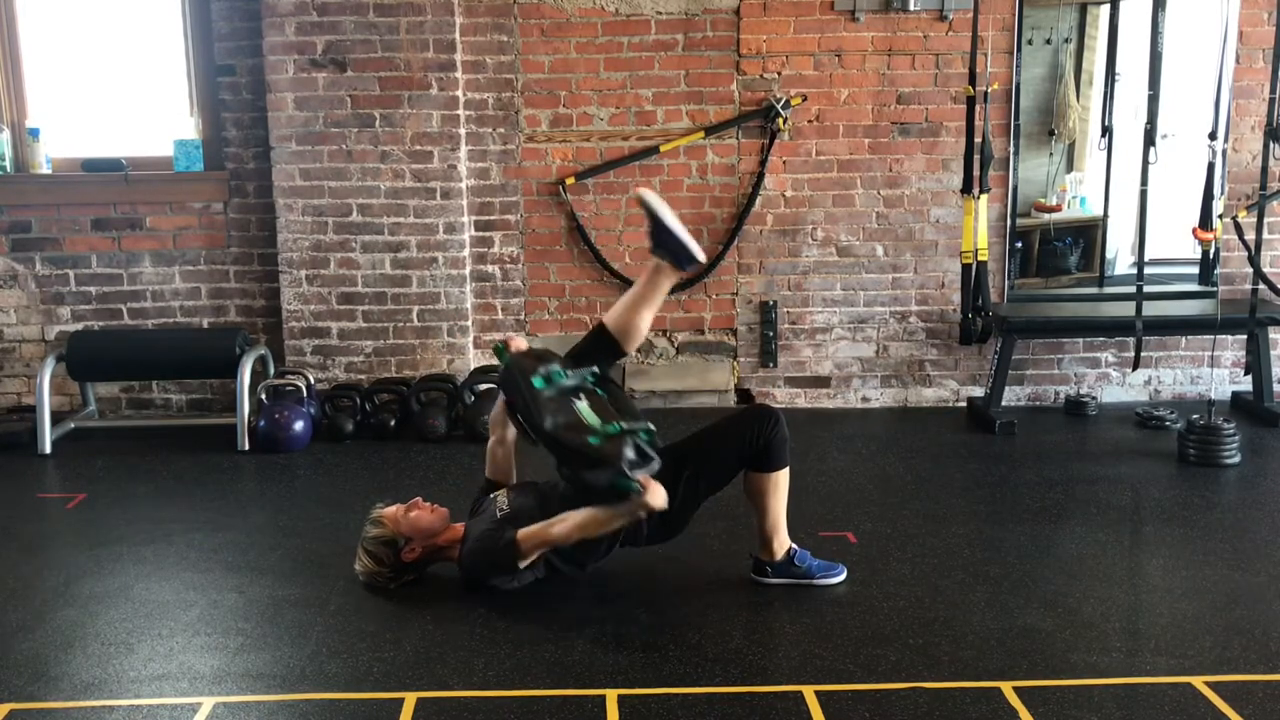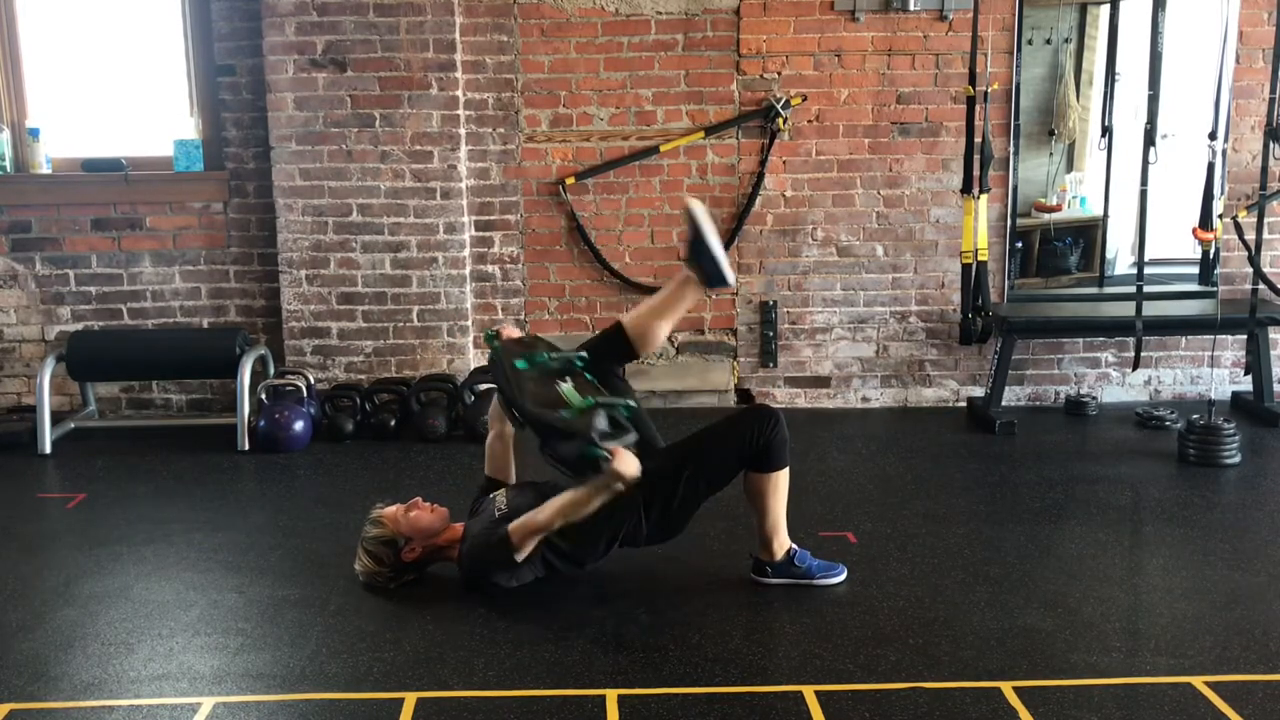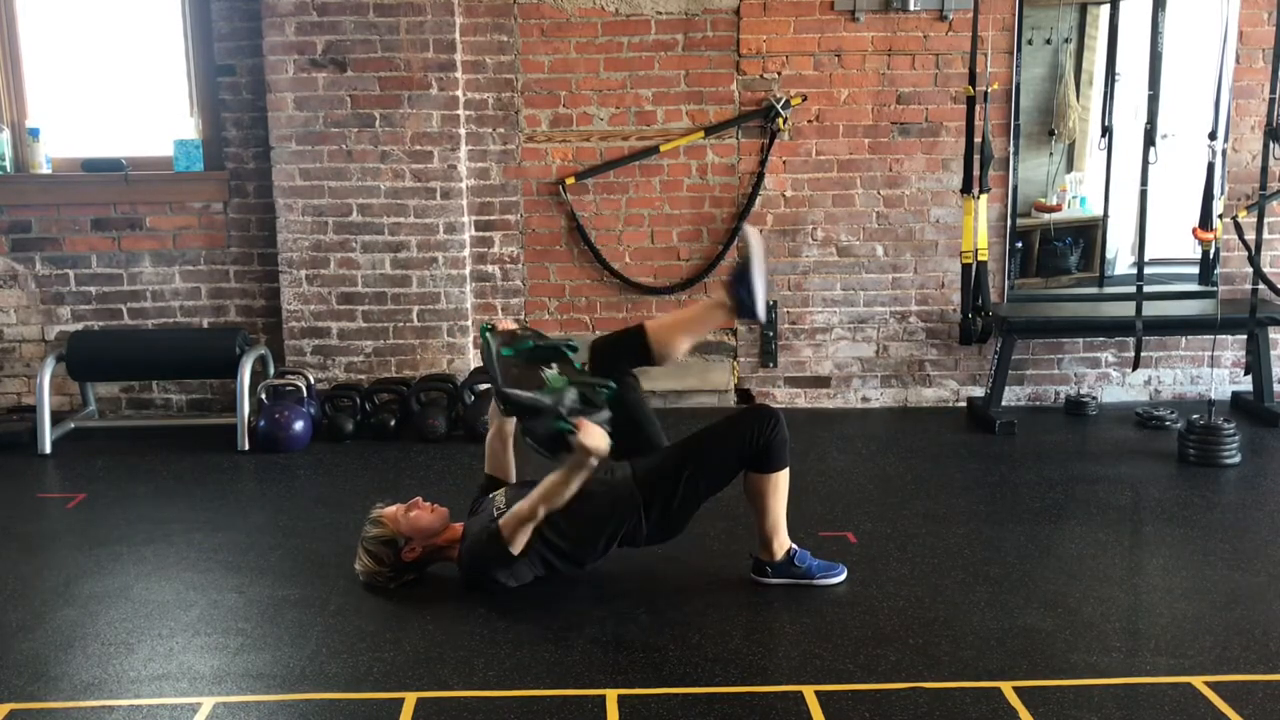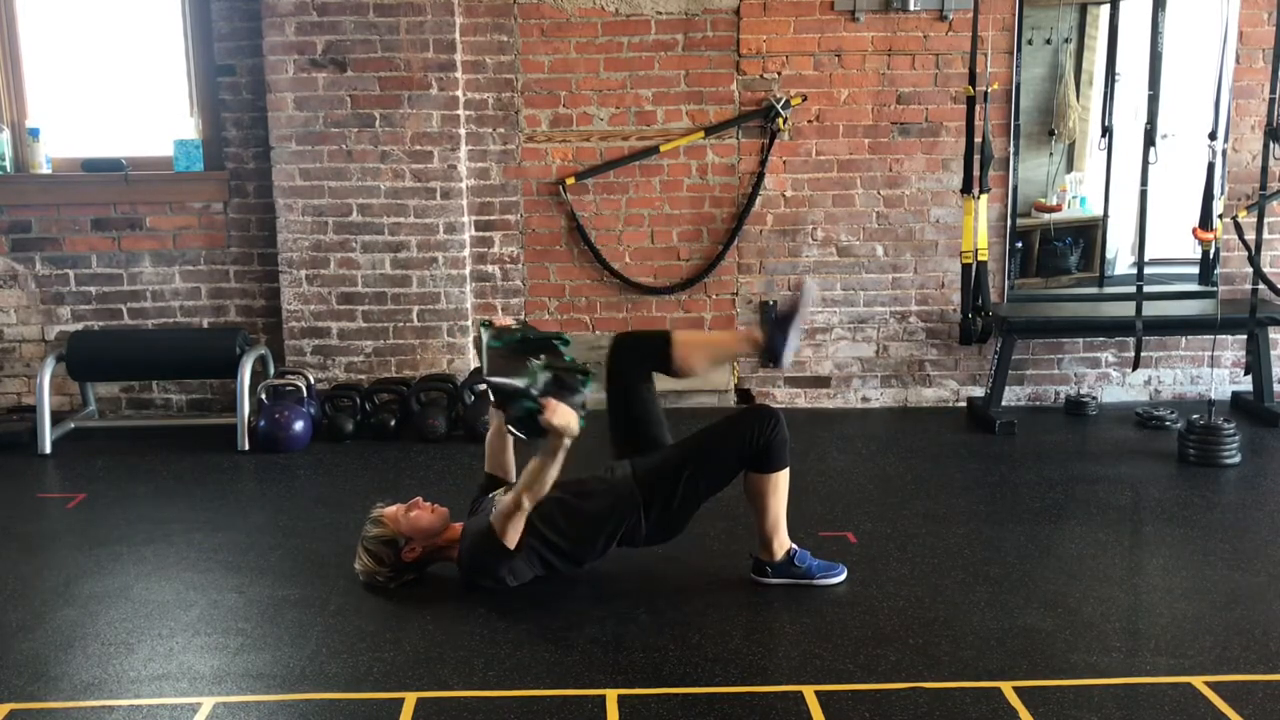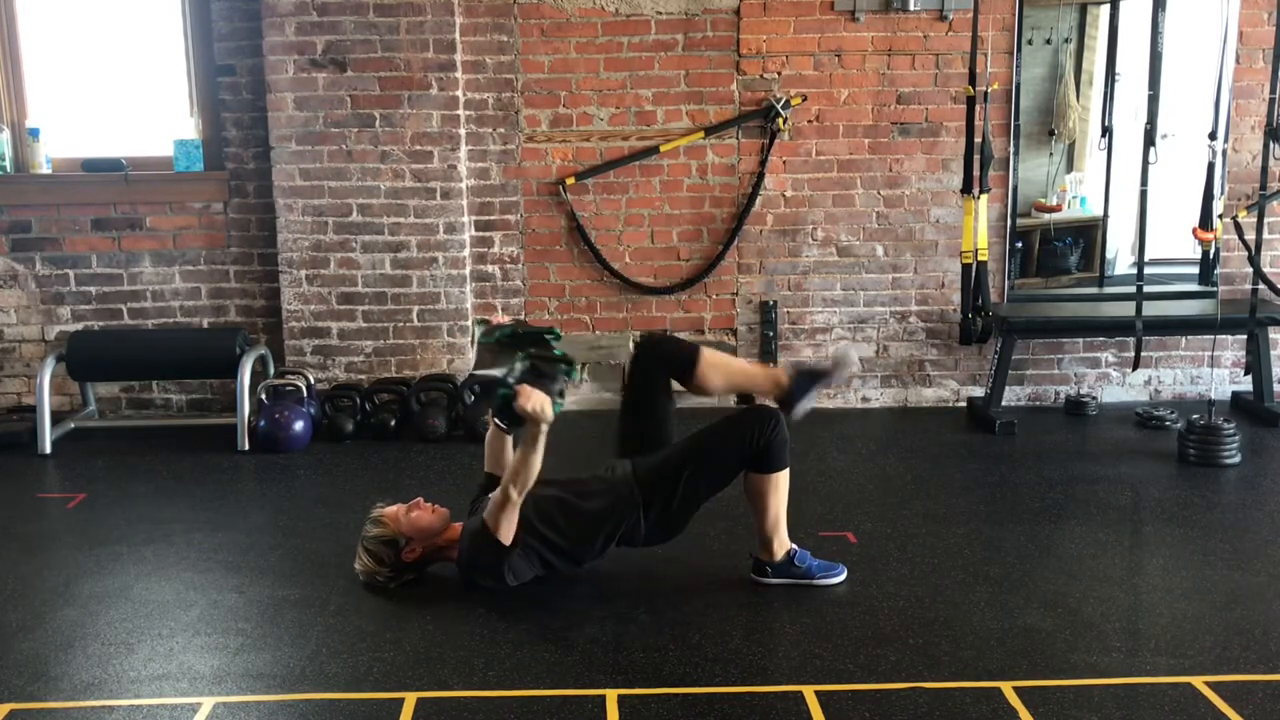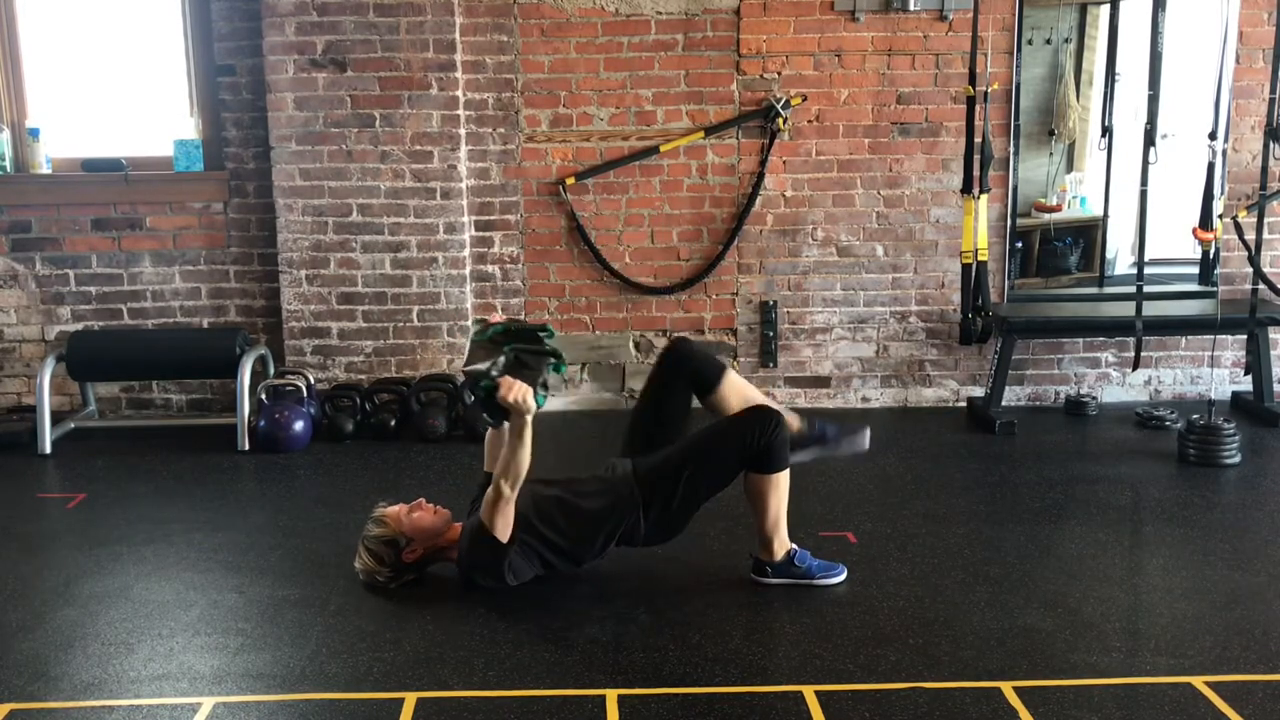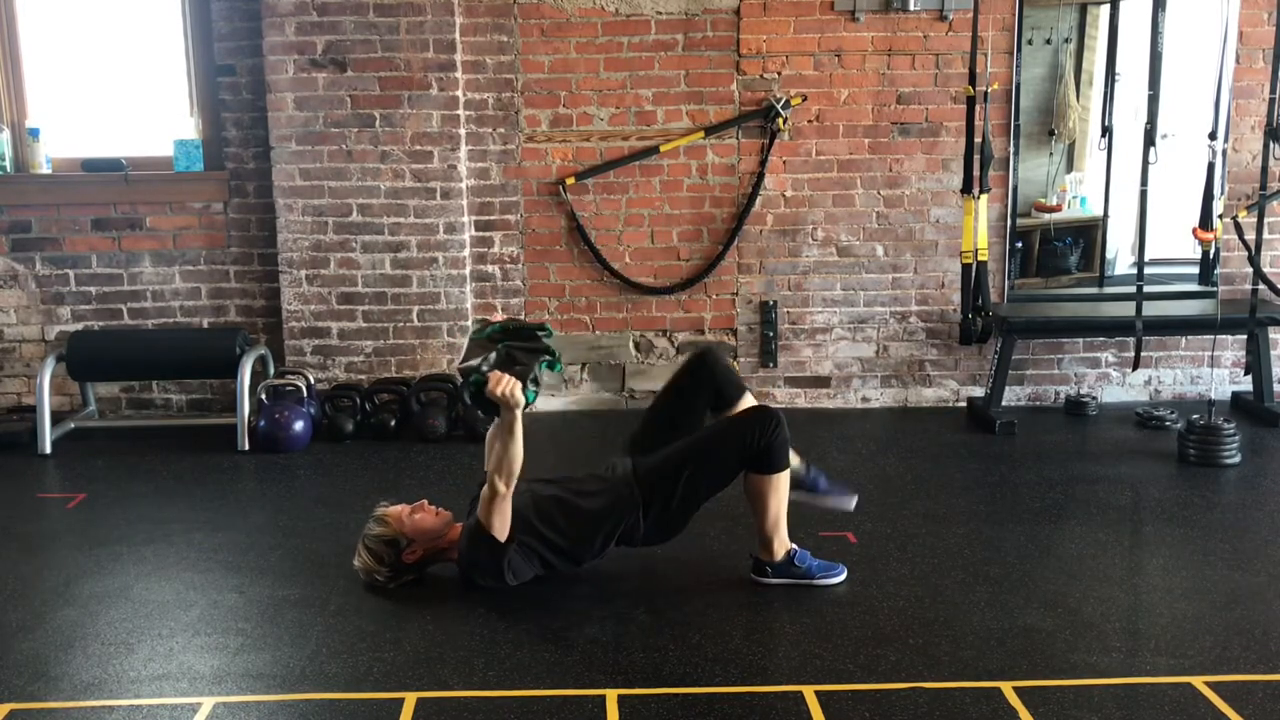
dt=0.1s
person 1, frame 1
left shoulder: (483, 514)
right shoulder: (482, 556)
left elbow: (500, 440)
right elbow: (555, 534)
right wrist: (634, 506)
right hip: (649, 491)
left knee: (580, 368)
right knee: (762, 423)
left ankle: (666, 264)
right ankle: (777, 558)
person 1, frame 2
left shoulder: (483, 511)
right shoulder: (482, 558)
left elbow: (499, 440)
right elbow: (544, 521)
right wrist: (609, 481)
left hip: (632, 478)
right hip: (650, 500)
left knee: (597, 359)
right knee: (762, 424)
left ankle: (700, 276)
right ankle: (777, 560)
person 1, frame 3
left shoulder: (481, 515)
right shoulder: (480, 555)
left elbow: (498, 440)
right elbow: (533, 513)
right wrist: (581, 460)
left hip: (631, 480)
right hip: (650, 503)
left knee: (608, 355)
right knee: (762, 424)
left ankle: (729, 301)
right ankle: (776, 559)
person 1, frame 4
left shoulder: (479, 515)
right shoulder: (481, 560)
left elbow: (499, 450)
right elbow: (525, 500)
right wrist: (558, 441)
left hip: (632, 477)
right hip: (649, 503)
left knee: (629, 349)
right knee: (762, 424)
left ankle: (767, 338)
right ankle: (776, 559)
person 1, frame 5
left shoulder: (479, 517)
right shoulder: (481, 559)
left elbow: (499, 462)
right elbow: (515, 491)
right wrist: (537, 425)
left hip: (631, 478)
right hip: (649, 504)
left knee: (655, 351)
right knee: (760, 427)
left ankle: (787, 386)
right ankle: (776, 557)
person 1, frame 6
left shoulder: (478, 520)
right shoulder: (480, 558)
left elbow: (497, 461)
right elbow: (509, 485)
right wrist: (522, 415)
left hip: (631, 476)
right hip: (648, 503)
left knee: (682, 358)
right knee: (762, 426)
left ankle: (801, 434)
right ankle: (776, 559)
person 1, frame 7
left shoulder: (477, 521)
right shoulder: (480, 556)
left elbow: (496, 463)
right elbow: (502, 483)
left wrist: (502, 396)
right wrist: (511, 410)
left hip: (630, 475)
right hip: (646, 503)
left knee: (706, 367)
right knee: (762, 428)
left ankle: (795, 472)
right ankle: (776, 557)
